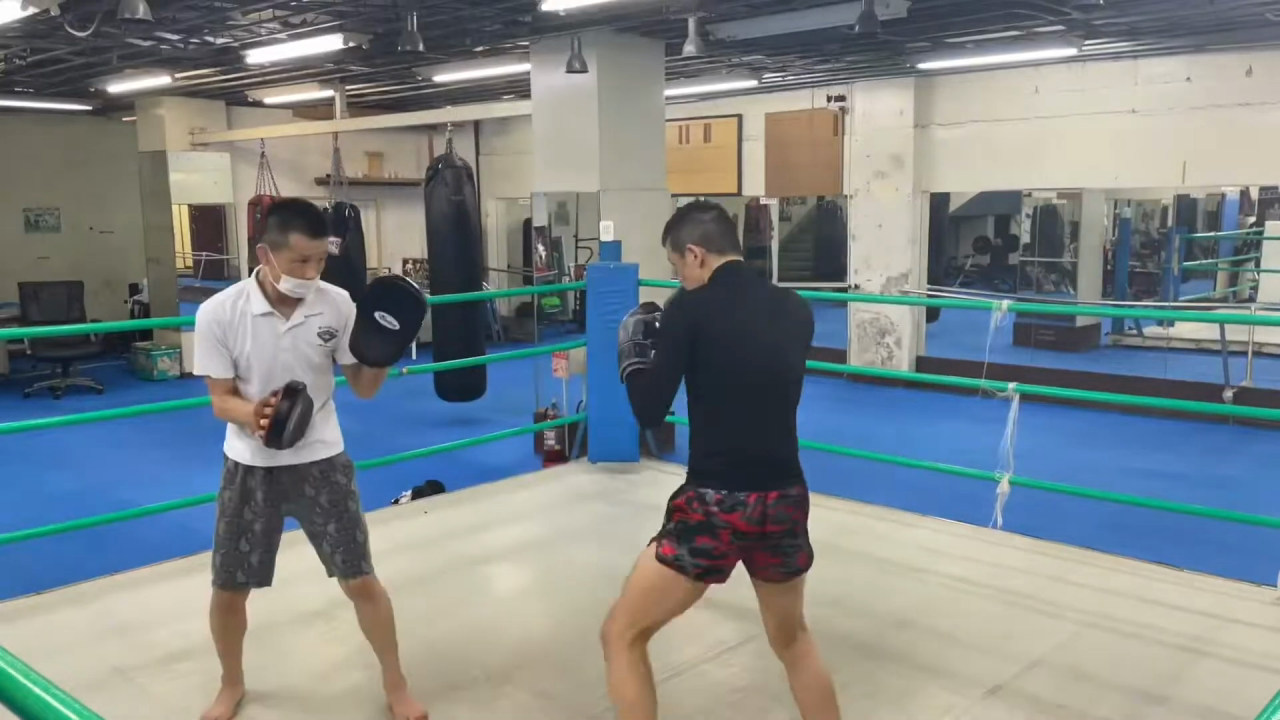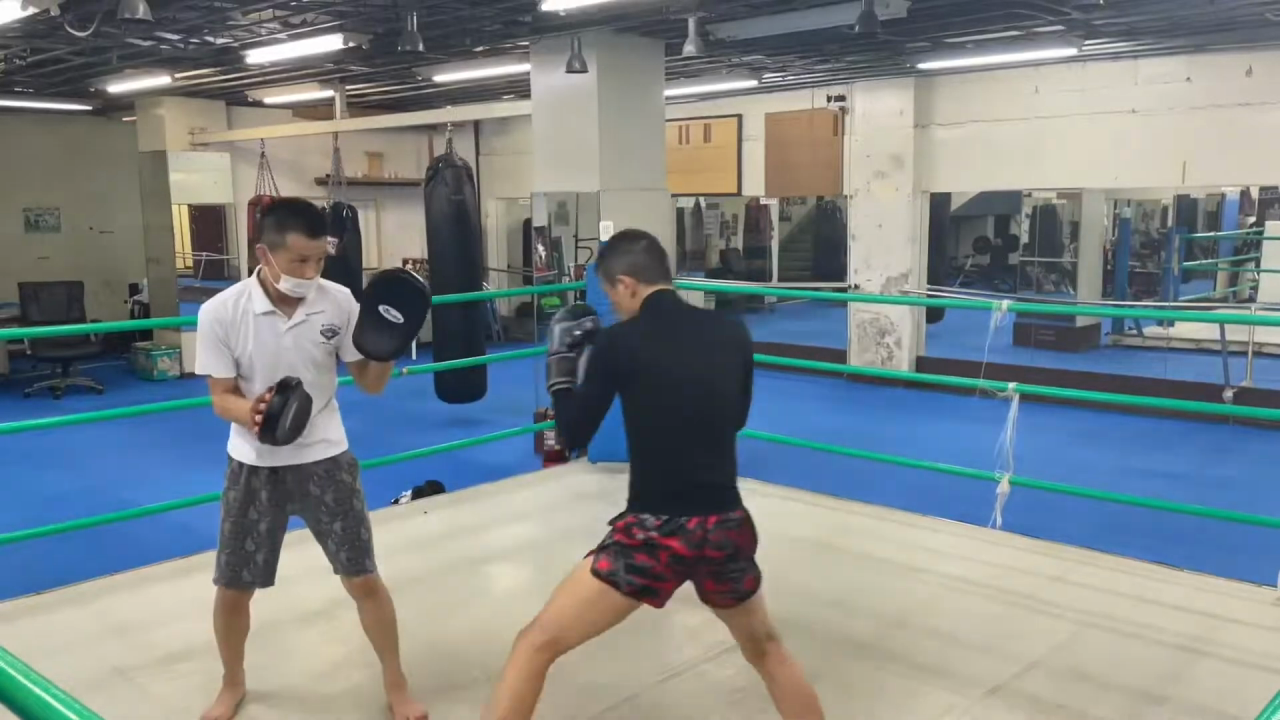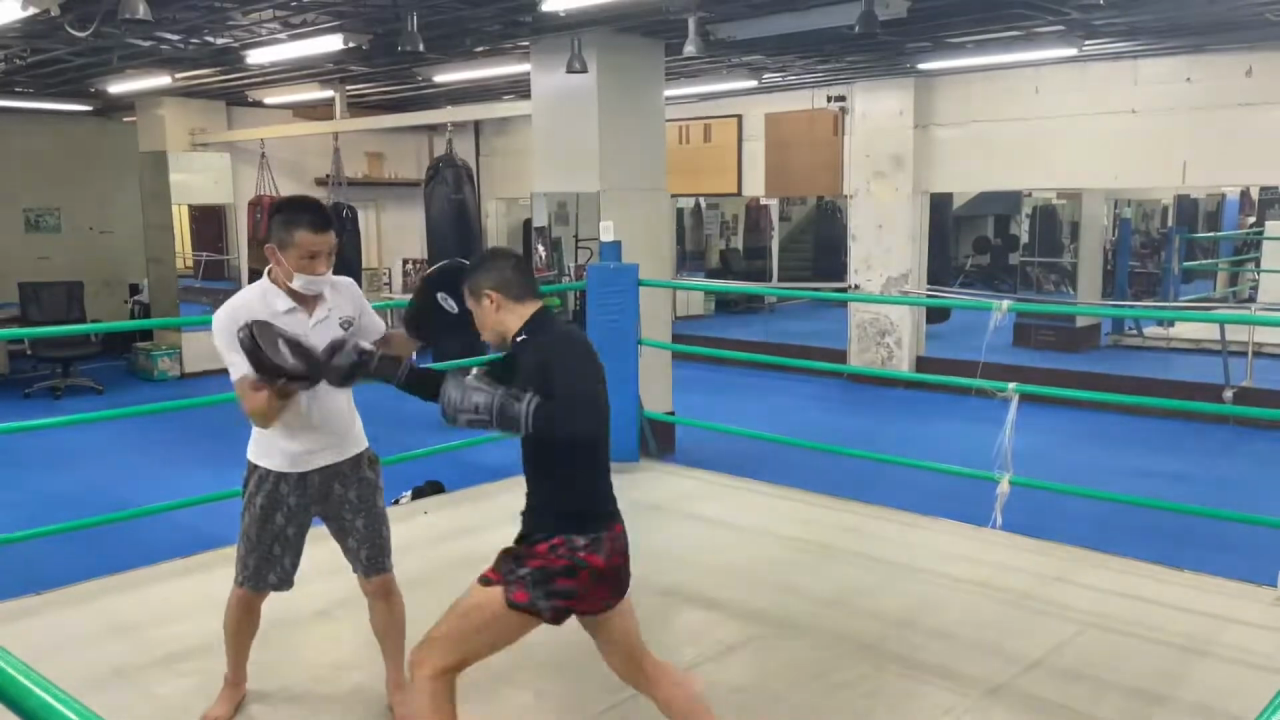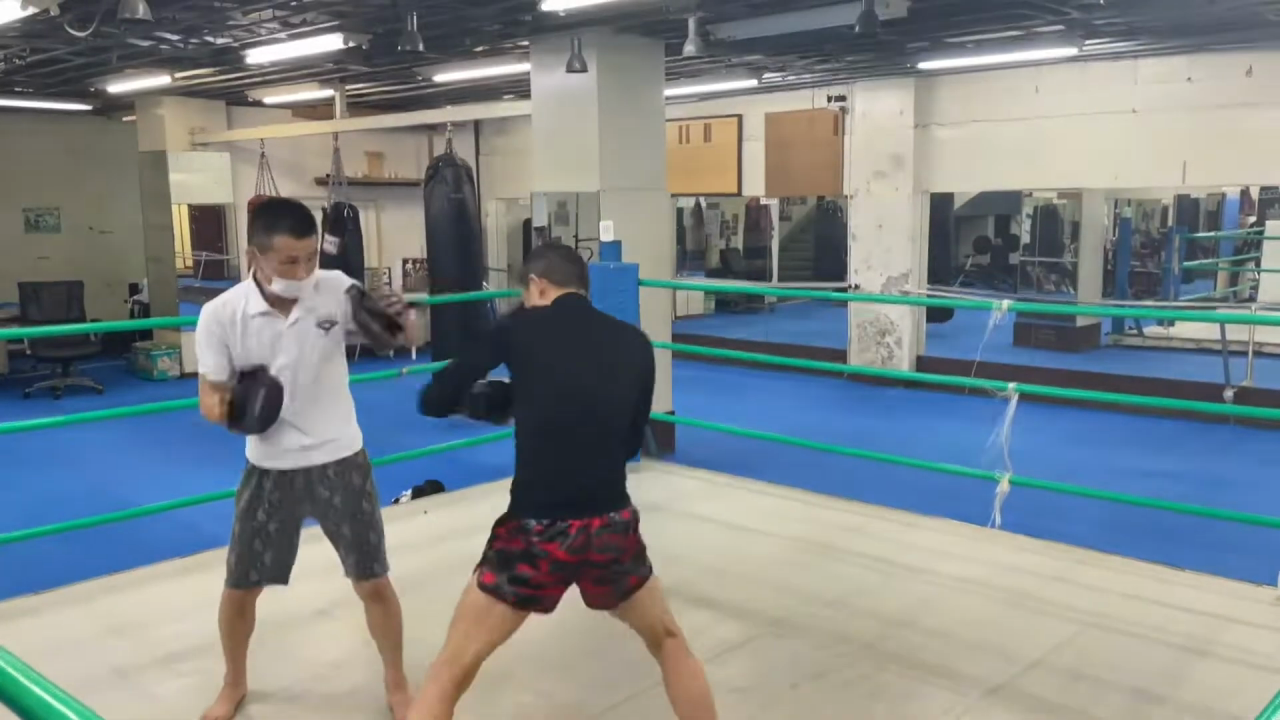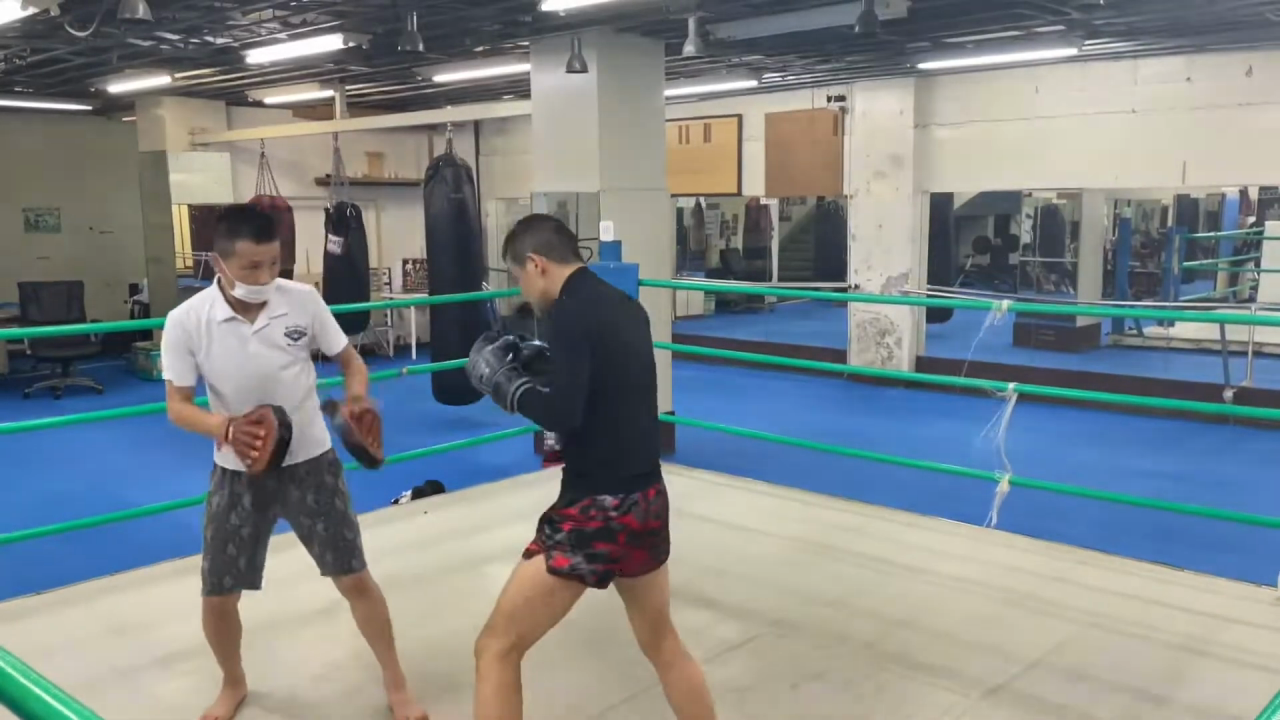
dt=0.3s
person 1, frame 1
left shoulder: (336, 304)
right shoulder: (219, 313)
left elbow: (363, 387)
right elbow: (222, 399)
right wrist: (253, 416)
left hip: (321, 461)
right hip: (251, 467)
left knee: (360, 581)
right knee: (228, 590)
person 1, frame 2
left shoulder: (338, 302)
right shoulder: (221, 313)
left elbow: (370, 382)
right elbow: (222, 397)
right wrist: (250, 412)
left hip: (326, 459)
right hip: (256, 466)
left knee: (363, 579)
right knee: (232, 588)
person 1, frame 3
left shoulder: (346, 293)
right shoulder: (239, 315)
left elbow: (388, 350)
right elbow: (259, 414)
right wrist: (280, 389)
left hip: (348, 460)
right hip: (277, 471)
left knee: (379, 578)
right knee: (249, 588)
person 1, frame 4
left shoulder: (336, 289)
right shoulder: (220, 316)
left elbow: (404, 339)
right elbow: (212, 398)
left wrist: (396, 317)
right wrist: (227, 411)
left hip: (340, 461)
right hip: (269, 469)
left knee: (372, 582)
right knee: (240, 588)
person 1, frame 5
left shoulder: (302, 301)
right shoulder: (186, 322)
left elbow: (349, 359)
right elbow: (178, 405)
left wrist: (358, 397)
right wrist: (224, 427)
left hip: (310, 462)
right hip: (240, 472)
left knee: (355, 578)
right knee: (218, 597)
person 2, frame 1
left shoulder: (690, 310)
right shoulder: (794, 308)
left elbow: (649, 411)
left wrist: (633, 350)
left hip: (714, 506)
right hip: (784, 499)
left knee: (621, 634)
right knee: (790, 640)
person 2, frame 2
left shoulder: (617, 342)
right shoulder: (732, 334)
left elbow: (574, 435)
left wrist: (563, 360)
left hip: (653, 532)
right hip: (726, 527)
left knee: (534, 647)
right knee: (765, 648)
person 2, frame 3
left shoulder: (560, 348)
right shoulder: (537, 348)
left elbow: (580, 433)
right elbow: (454, 391)
left wrist: (502, 406)
right wrist: (371, 361)
left hip: (562, 548)
right hip: (599, 541)
left knee: (431, 667)
right knee: (640, 668)
person 2, frame 4
left shoulder: (522, 327)
right shoulder: (635, 344)
left elbow: (437, 401)
left hip: (535, 534)
right hip: (611, 528)
left knee: (449, 673)
right knee: (667, 639)
person 2, frame 5
left shoulder: (571, 312)
right shoulder: (625, 308)
left elbow: (564, 417)
left wrist: (501, 378)
right wrist: (536, 368)
left hip: (594, 510)
right hip: (645, 502)
left knee: (496, 651)
right knee: (661, 643)
